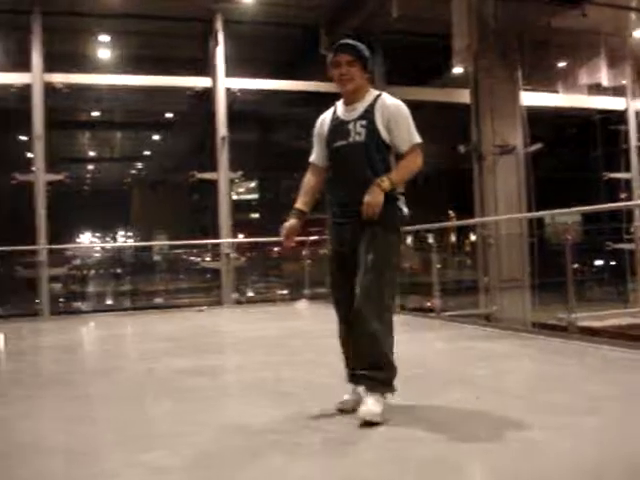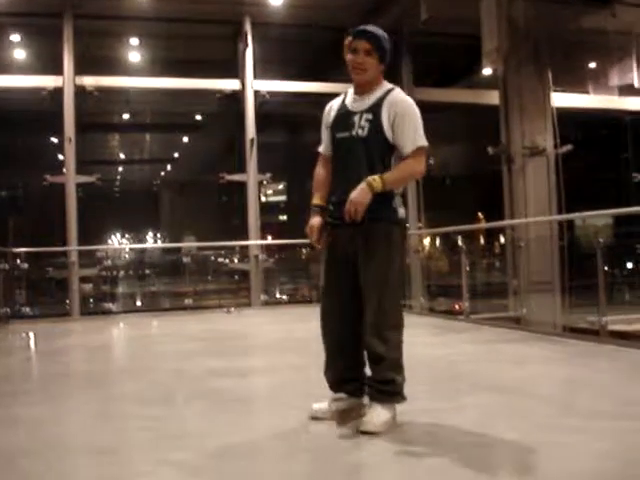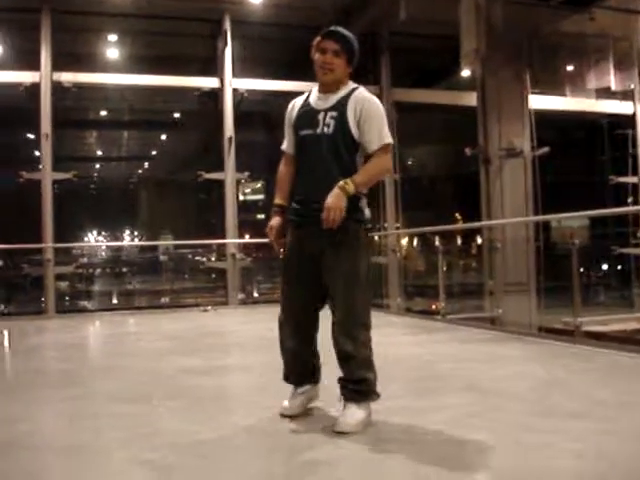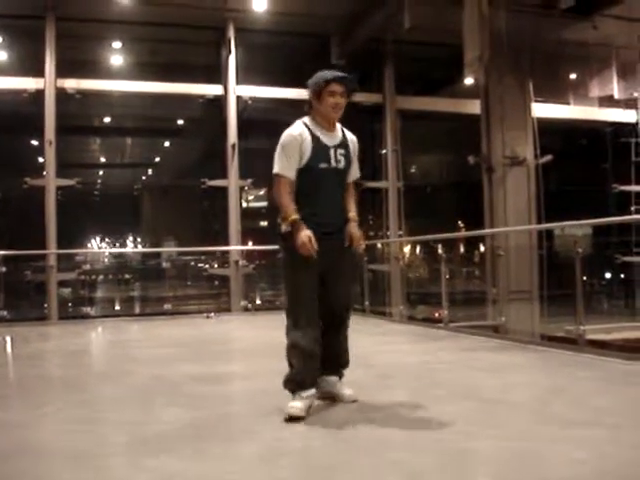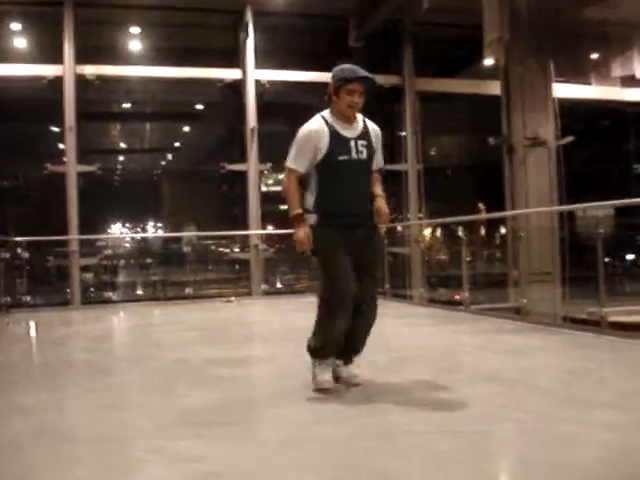
dt=1s
person 1, frame 1
left shoulder: (389, 108)
right shoulder: (326, 120)
left elbow: (414, 158)
right elbow: (316, 171)
left wrist: (382, 185)
right wrist: (298, 213)
left hip: (381, 219)
right hip: (341, 222)
left knee: (371, 301)
right knee: (347, 307)
left ankle: (377, 386)
right ankle: (363, 384)
person 1, frame 2
left shoulder: (397, 103)
right shoulder: (334, 108)
left elbow: (417, 163)
left wrist: (371, 185)
right wrist: (317, 210)
left hip: (381, 222)
right hip: (339, 223)
left knee: (380, 313)
right knee: (336, 312)
left ankle: (384, 398)
right ankle: (347, 391)
person 1, frame 3
left shoulder: (363, 103)
right shoulder: (297, 107)
left elbow: (382, 160)
left wrist: (344, 189)
right wrist: (279, 210)
left hip: (342, 223)
right hip: (299, 224)
left knee: (350, 313)
right knee: (295, 311)
left ankle: (358, 397)
right ankle: (303, 383)
person 1, frame 4
left shoulder: (349, 140)
right shoulder: (296, 136)
right elbow: (282, 187)
left wrist: (352, 221)
right wrist: (298, 226)
left hip: (339, 240)
right hip: (303, 238)
left knee: (338, 310)
right knee: (302, 314)
left ankle: (329, 377)
right ankle: (302, 389)
person 1, frame 5
left shoulder: (371, 132)
right shoulder: (315, 131)
right elbow: (291, 176)
left wrist: (378, 198)
right wrist: (299, 220)
left hip: (366, 228)
right hip: (327, 228)
left knee: (366, 298)
right knee: (339, 295)
left ankle: (343, 359)
right ankle: (322, 358)
